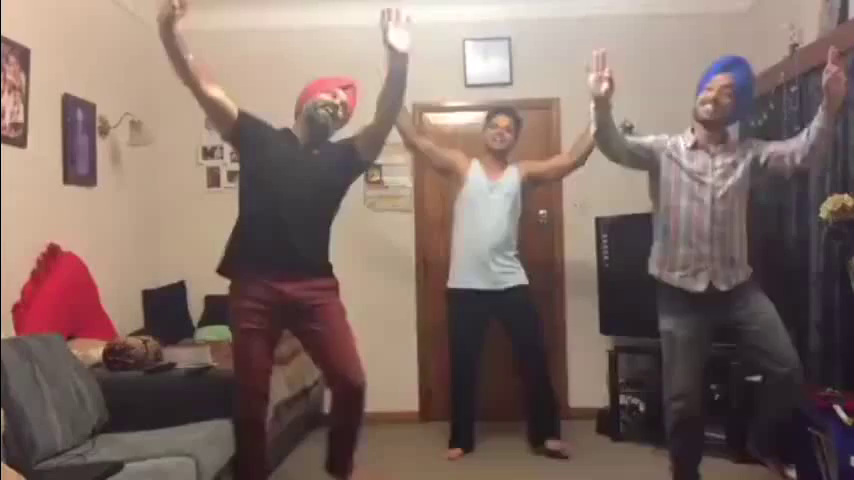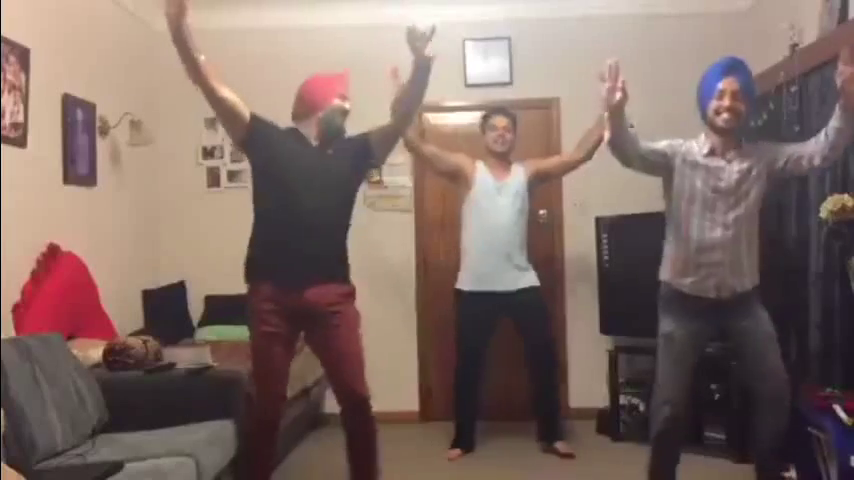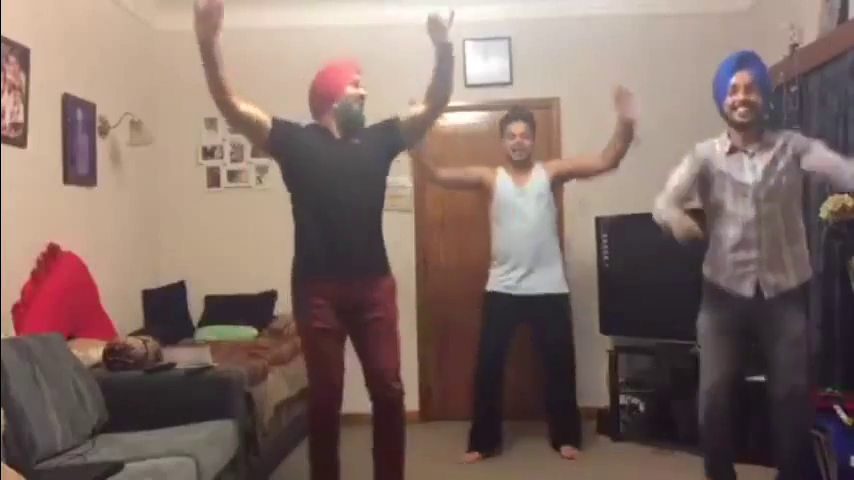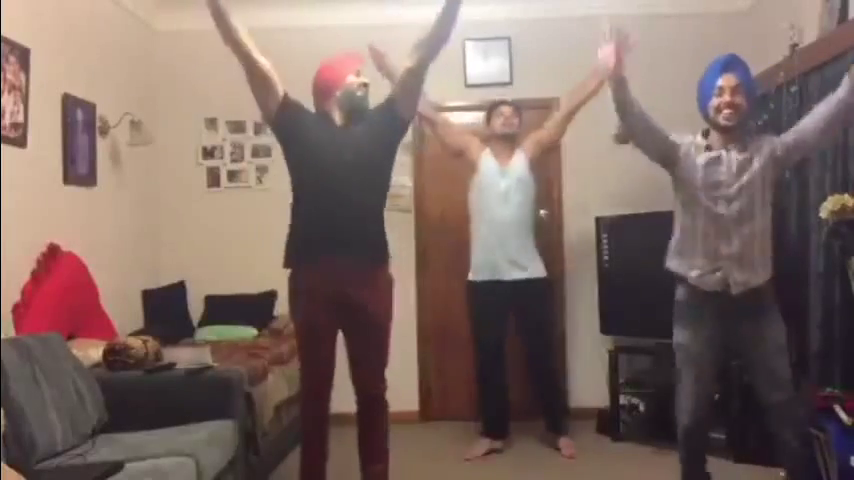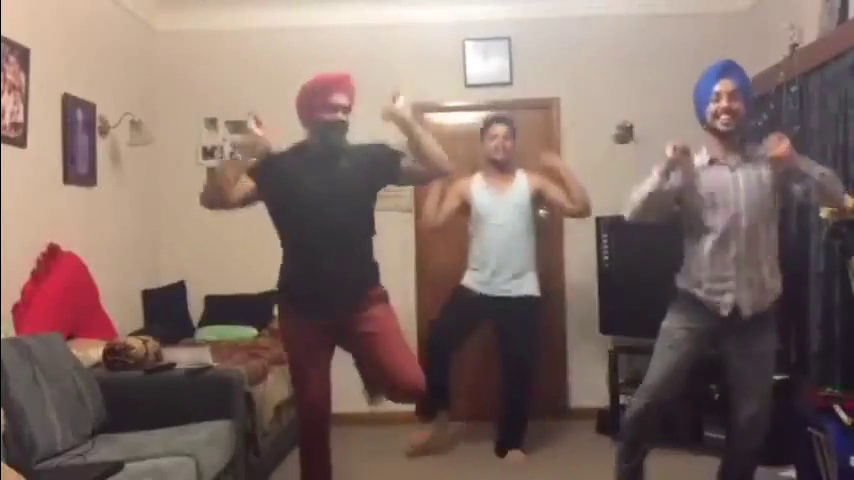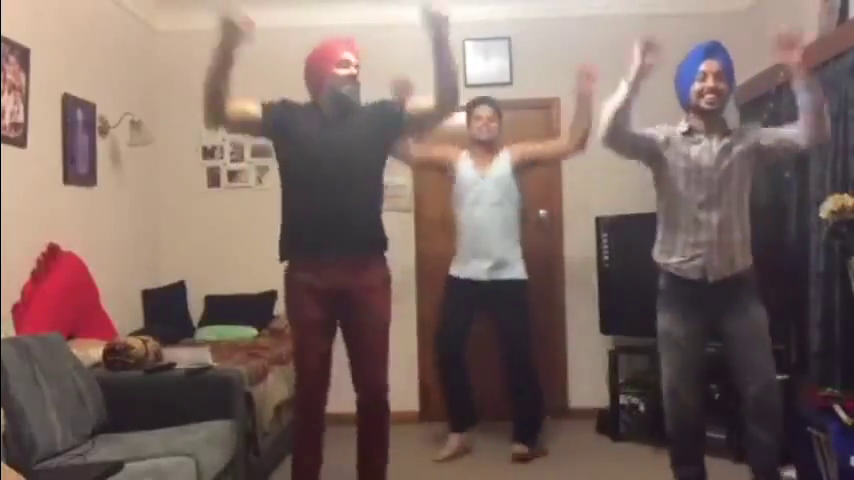
dt=0.4s
person 1, frame 1
left shoulder: (342, 158)
right shoulder: (258, 139)
left elbow: (385, 120)
right elbow: (204, 89)
left wrist: (397, 61)
left hip: (314, 287)
right hip: (254, 287)
left knee: (351, 383)
right knee: (250, 398)
person 1, frame 2
left shoulder: (352, 154)
right shoulder: (269, 142)
left elbow: (400, 120)
right elbow: (214, 90)
left wrist: (421, 65)
left hip: (332, 293)
right hip: (273, 293)
left knee: (356, 396)
right knee: (267, 403)
person 1, frame 3
left shoulder: (379, 140)
right shoulder: (295, 142)
left elbow: (433, 107)
right elbow: (231, 106)
left wrist: (443, 49)
right wrist: (208, 39)
left hip: (373, 285)
right hip: (317, 287)
left knee: (388, 391)
right knee: (325, 396)
person 1, frame 4
left shoulder: (382, 125)
right shoulder: (299, 126)
left elbow: (420, 60)
right elbow: (252, 60)
left hip: (370, 277)
right hip: (313, 277)
left knee: (371, 389)
right knee: (315, 390)
person 1, frame 5
left shoulder: (371, 159)
right shoulder: (278, 167)
left elbow: (440, 167)
right elbow: (214, 197)
left wrist: (407, 123)
right wrist: (252, 155)
left hip: (363, 300)
right hip: (303, 309)
left knee: (411, 384)
right knee: (313, 412)
left ankle: (374, 369)
person 1, frame 6
left shoulder: (378, 119)
right shoulder: (290, 120)
left elbow: (445, 105)
right elbow: (216, 112)
left wrist: (439, 39)
right wrist: (227, 48)
left hip: (366, 271)
right hip: (308, 272)
left knee: (373, 389)
right knee: (310, 388)
person 2, frame 1
left shoulder: (748, 154)
right shoulder: (663, 150)
left elbow: (802, 152)
right elbow: (616, 149)
left wrist: (830, 105)
right wrist: (602, 105)
left hip: (738, 287)
right hip: (681, 290)
left knee: (787, 371)
right knee: (683, 398)
left ankle: (762, 441)
person 2, frame 2
left shoulder: (763, 158)
right shoulder: (677, 155)
right elbow: (630, 155)
right wrist: (615, 114)
left hip: (741, 297)
right hip: (684, 296)
left knee: (774, 390)
right knee: (671, 401)
person 2, frame 3
left shoulder: (793, 147)
right shoulder: (705, 156)
right elbow: (666, 202)
right wrist: (675, 217)
left hip: (782, 292)
right hip: (724, 291)
left knee: (792, 394)
right knee: (715, 396)
person 2, frame 4
left shoulder: (769, 150)
right shoulder: (680, 153)
right elbow: (636, 126)
right wrist: (617, 77)
left hip: (753, 296)
right hip: (697, 297)
left knee: (782, 401)
right knee: (693, 409)
person 2, frame 5
left shoulder: (772, 163)
right shoulder: (684, 169)
left elbow: (835, 196)
right elbow: (635, 213)
left wrist: (797, 165)
right wrist: (664, 172)
left hip: (753, 309)
right hip: (695, 303)
left knee: (752, 415)
right knee: (652, 394)
person 2, frame 6
left shoulder: (748, 143)
right shoulder: (663, 142)
left elbow: (811, 134)
right elbow: (612, 135)
left wrist: (800, 74)
right wrist: (635, 78)
left hip: (736, 285)
right hip: (680, 285)
left knee: (761, 392)
right knee: (681, 397)
person 3, frame 1
left shoulder: (523, 172)
right shoulder: (460, 166)
left elbow: (573, 159)
right elbow: (415, 140)
left hip: (510, 282)
right hip: (465, 283)
left knee: (534, 356)
right knee: (463, 363)
left ankle: (545, 434)
right ankle: (461, 438)
person 3, frame 2
left shoulder: (529, 170)
right shoulder: (466, 169)
left elbow: (579, 155)
right elbow: (420, 148)
left wrist: (605, 115)
left hip: (521, 283)
right hip: (474, 286)
left knee: (544, 356)
right knee: (468, 364)
left ankle: (552, 434)
right ankle: (463, 439)
person 3, frame 3
left shoulder: (552, 172)
right shoulder: (487, 178)
left elbow: (606, 162)
right elbow: (439, 175)
left wrist: (625, 124)
right wrist: (415, 142)
left hip: (549, 289)
right hip: (502, 289)
left knee: (560, 365)
right knee: (488, 366)
left ankle: (565, 436)
right ankle: (484, 441)
person 3, frame 4
left shoulder: (531, 150)
right shoulder: (474, 152)
left elbow: (567, 110)
right elbow: (430, 115)
left wrist: (602, 73)
right wrist: (393, 74)
left hip: (529, 275)
right hip: (484, 277)
left knee: (541, 354)
right knee: (488, 358)
left ankle: (560, 430)
right ankle: (493, 432)
person 3, frame 5
left shoulder: (533, 182)
right shoulder: (467, 185)
left elbow: (580, 208)
right elbow: (432, 222)
left wrist: (562, 171)
right wrist: (436, 179)
left hip: (520, 292)
right hip: (475, 286)
left knee: (519, 369)
right knee: (436, 343)
left ankle: (511, 442)
right ankle: (436, 418)
person 3, frame 6
left shoulder: (515, 156)
right shoulder: (453, 159)
left elbow: (571, 144)
right elbow: (404, 151)
left wrist: (585, 98)
left hip: (509, 276)
right hip: (464, 275)
left knee: (518, 357)
right knee: (447, 350)
left ankle: (525, 435)
right ankle: (460, 430)
